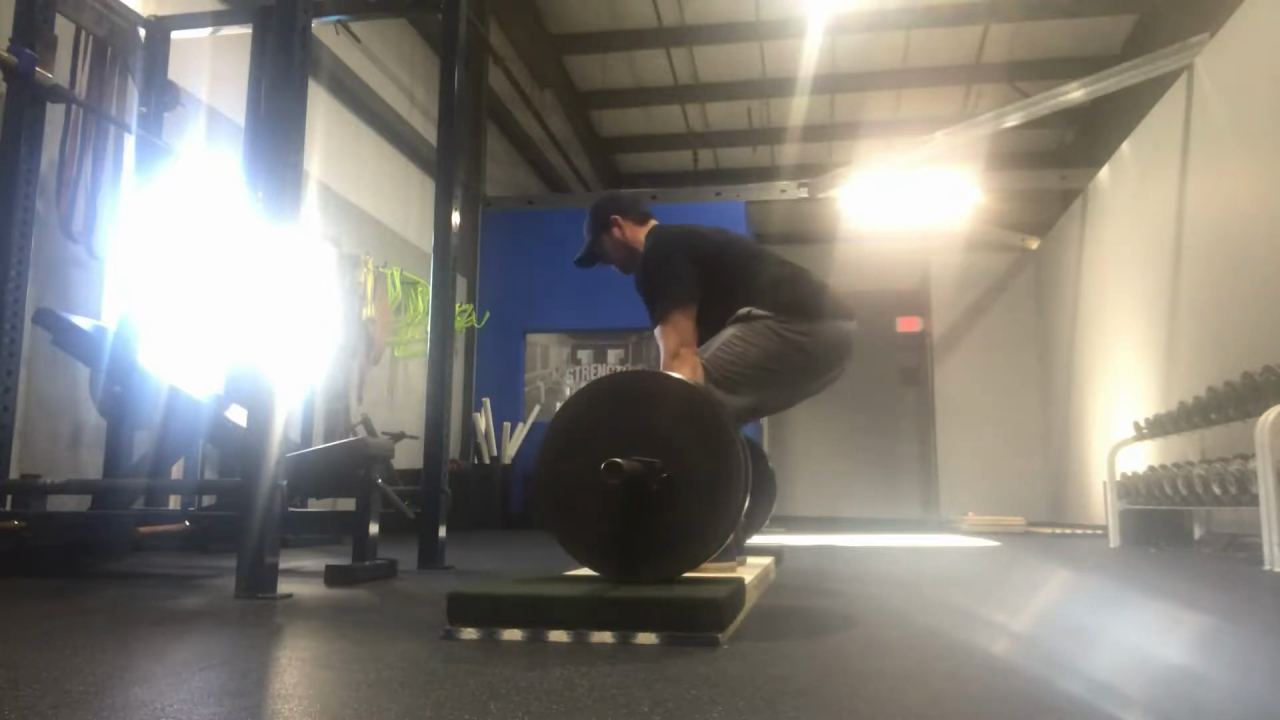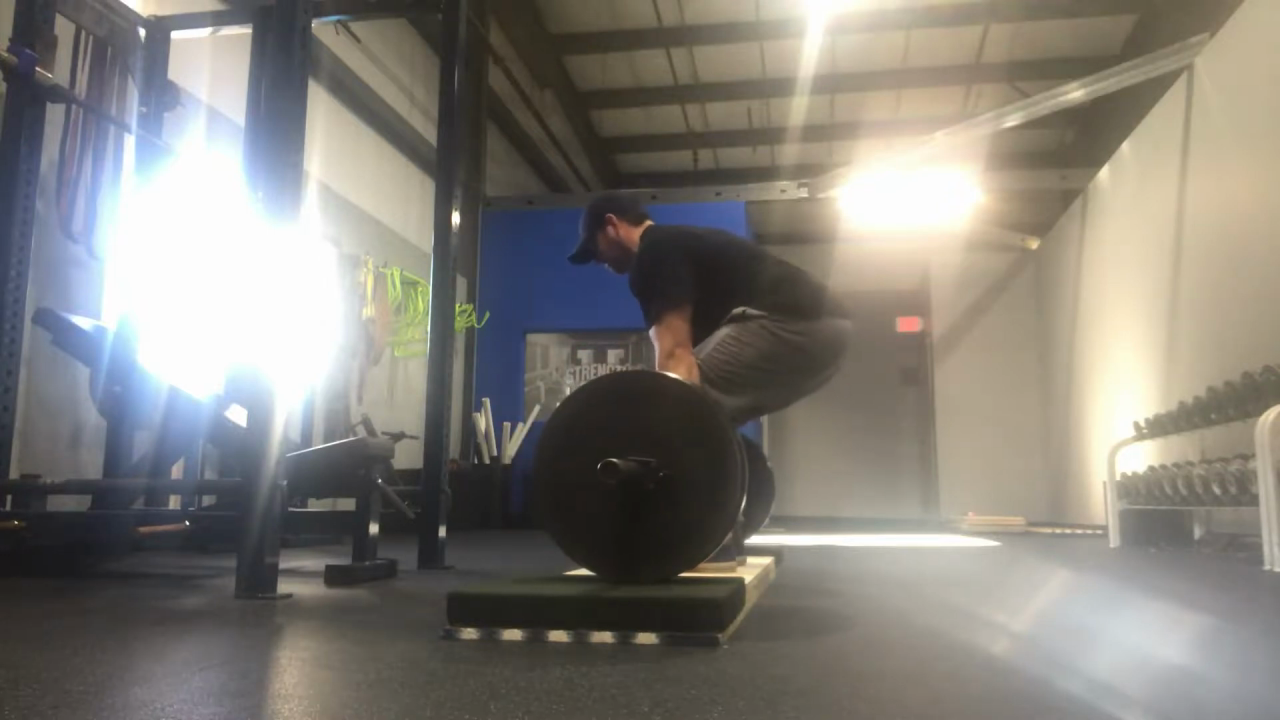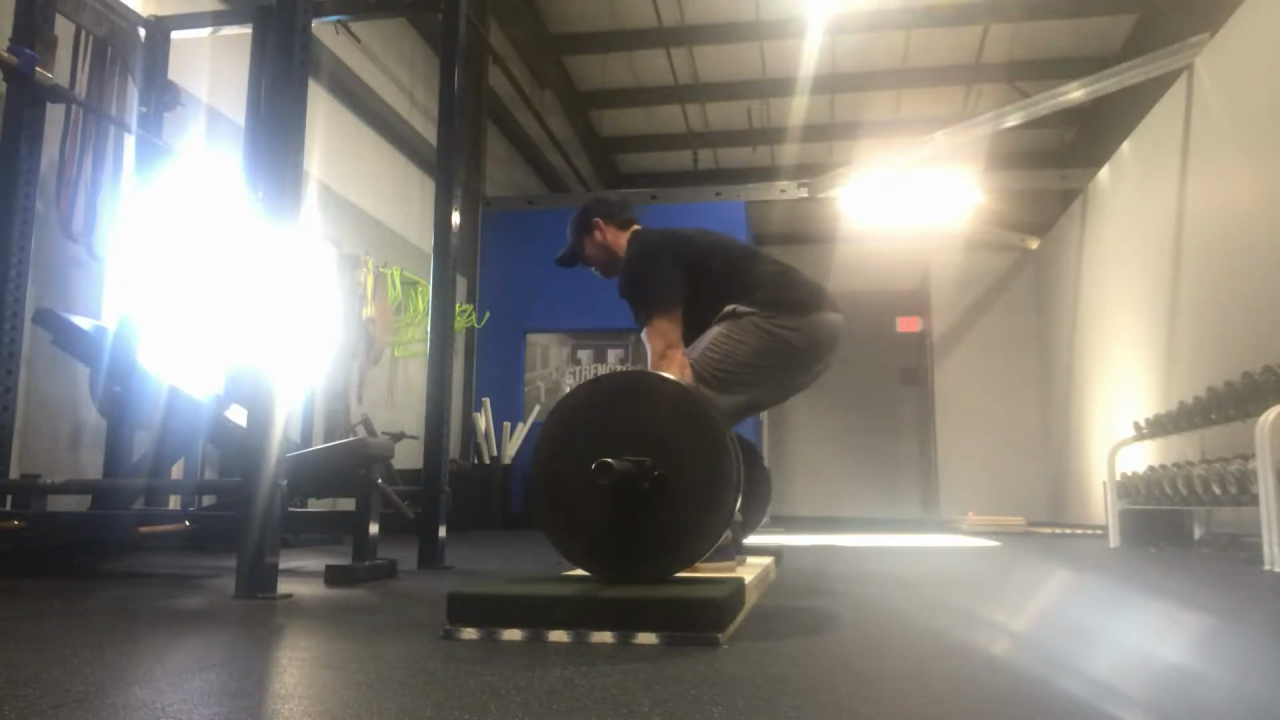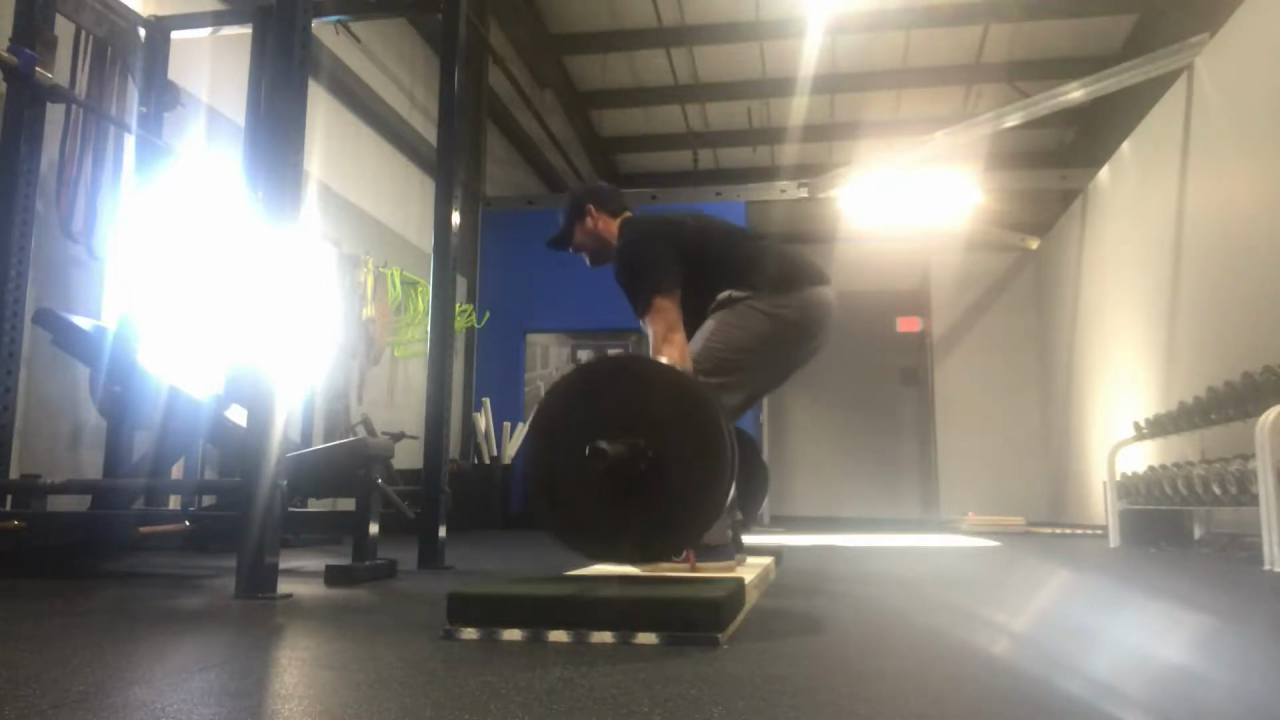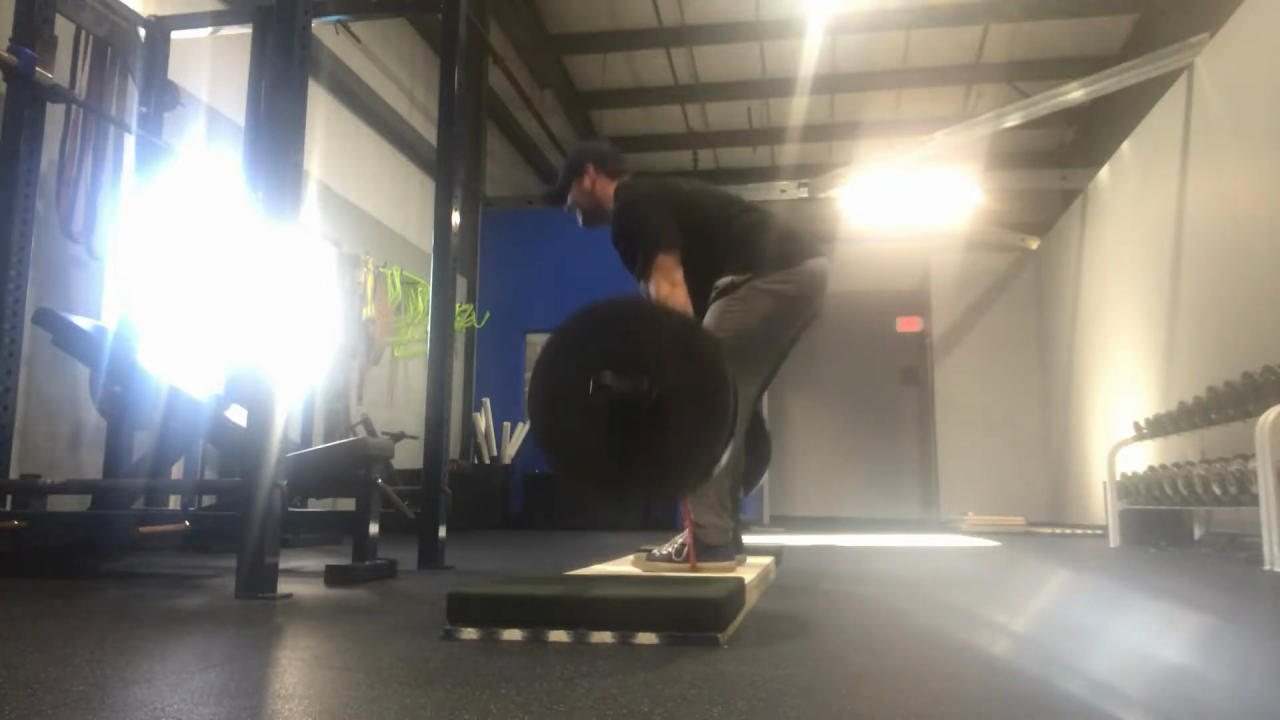
dt=0.2s
person 1, frame 1
left shoulder: (659, 253)
right shoulder: (681, 244)
left elbow: (680, 354)
right elbow: (691, 352)
left hip: (799, 325)
right hip: (828, 327)
person 1, frame 2
left shoulder: (655, 254)
right shoulder: (676, 245)
left elbow: (675, 354)
right elbow: (688, 352)
left hip: (795, 325)
right hip: (822, 326)
right ankle: (720, 535)
person 1, frame 3
left shoulder: (644, 257)
right shoulder: (665, 248)
left elbow: (667, 356)
right elbow: (678, 353)
left hip: (787, 320)
right hip: (813, 322)
person 1, frame 4
left shoulder: (637, 243)
right shoulder: (657, 235)
left elbow: (668, 339)
right elbow: (678, 338)
left hip: (782, 297)
right hip: (805, 299)
left ankle: (705, 541)
right ankle: (717, 534)
person 1, frame 5
left shoulder: (634, 205)
right shoulder: (651, 201)
left elbow: (669, 291)
right elbow: (681, 292)
left hip: (776, 273)
right hip: (797, 272)
left ankle: (708, 541)
right ankle: (721, 535)
